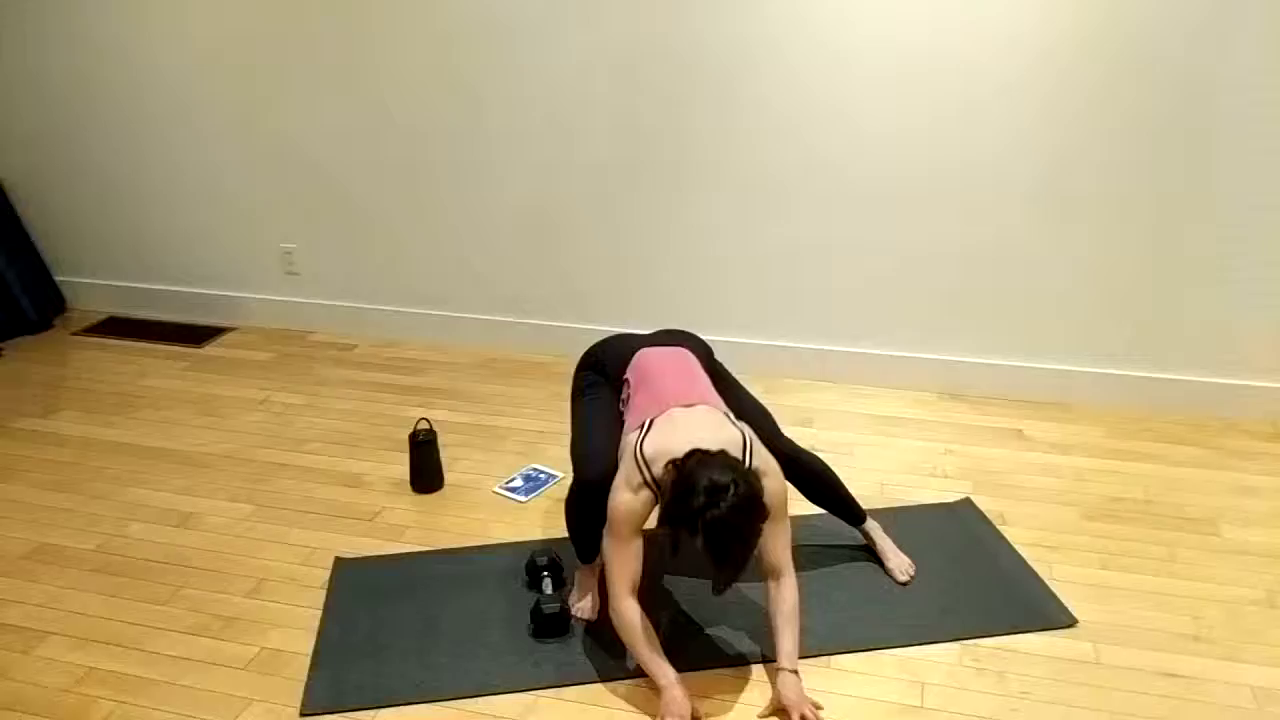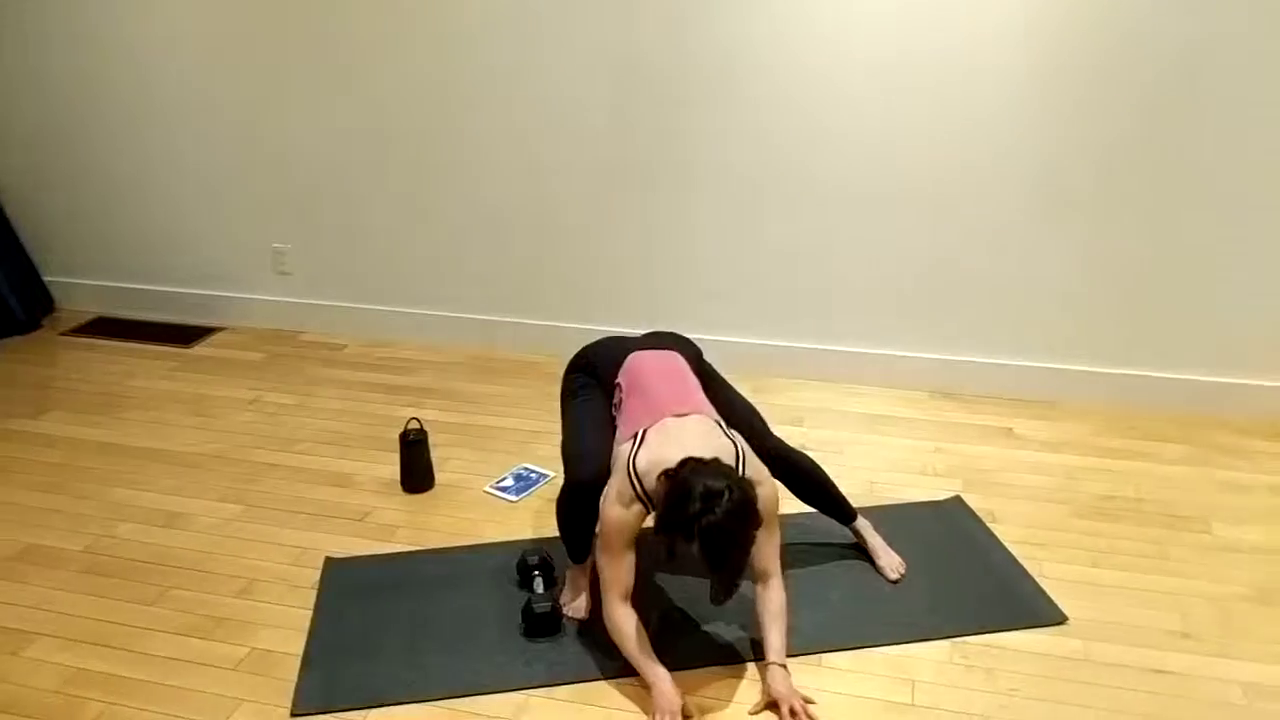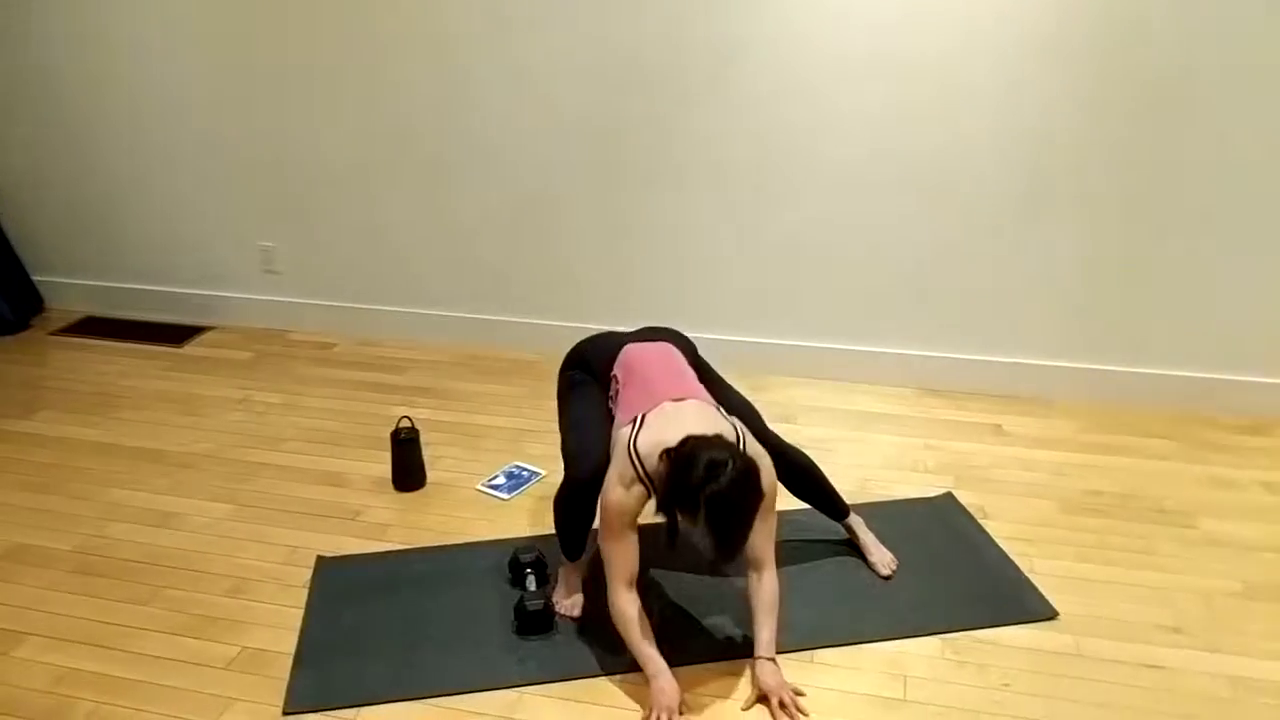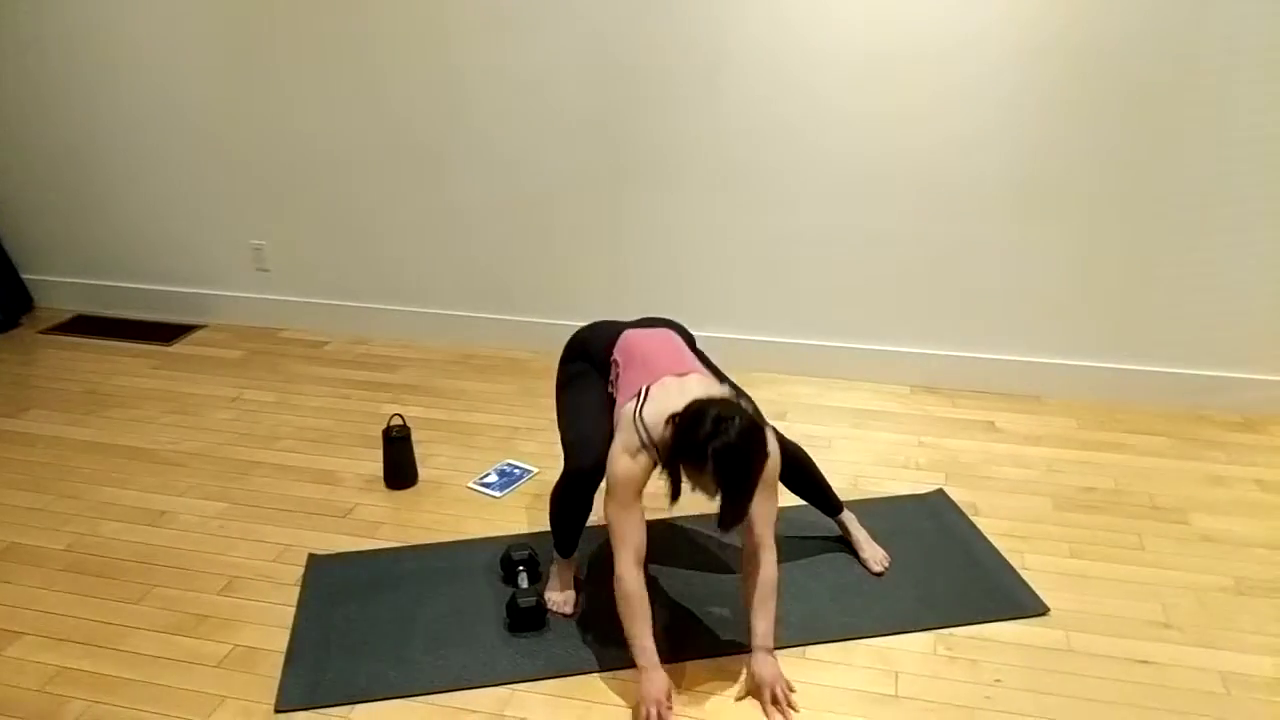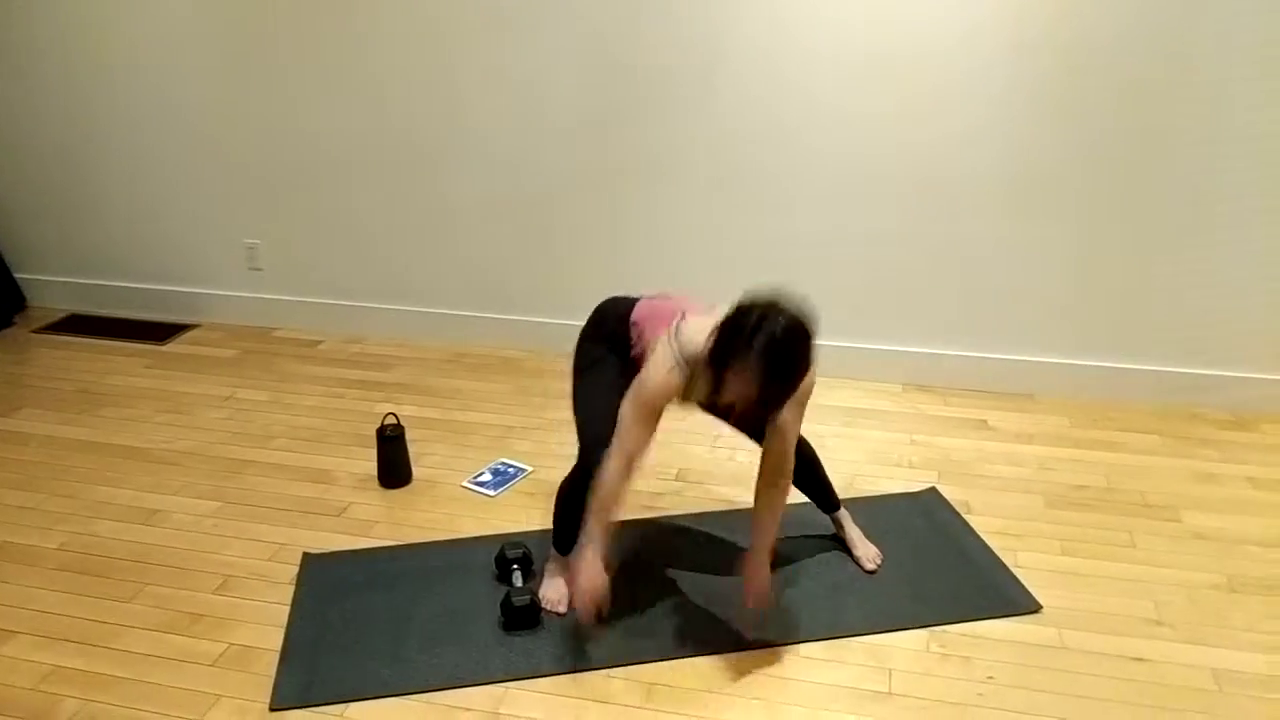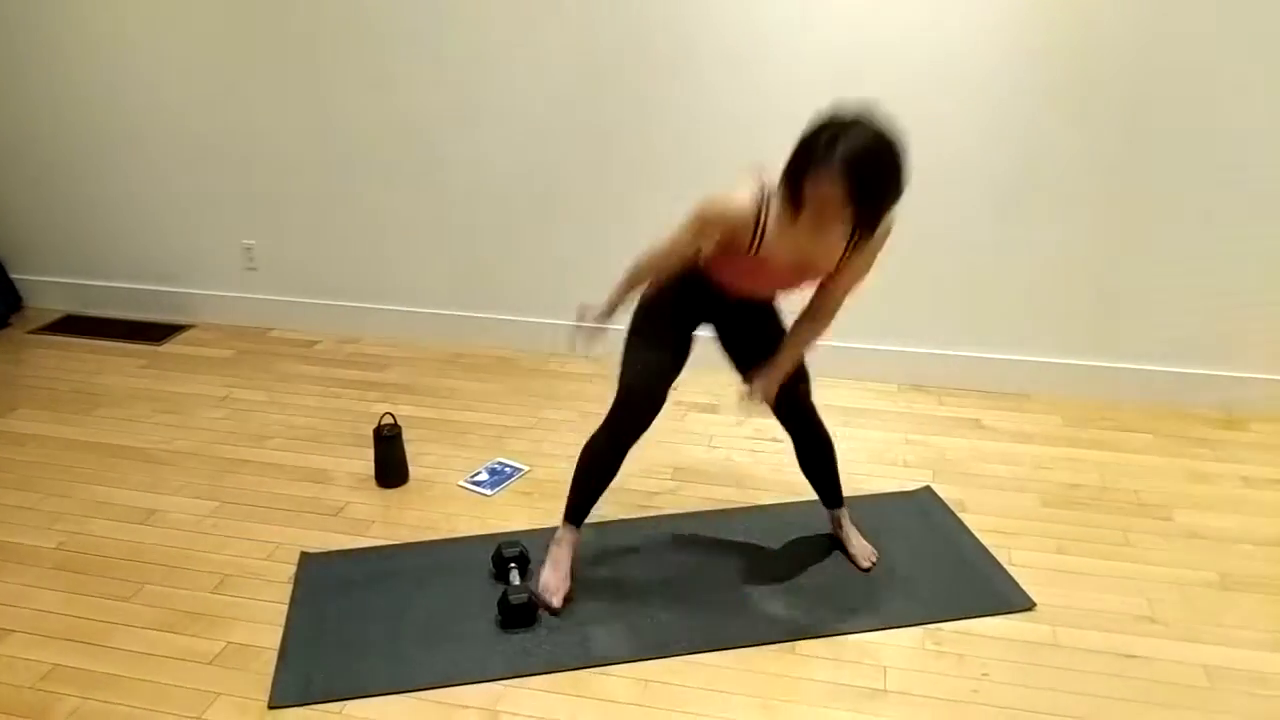
dt=0.2s
person 1, frame 1
left shoulder: (763, 474)
right shoulder: (636, 483)
left elbow: (781, 575)
right elbow: (622, 599)
left wrist: (787, 673)
right wrist: (668, 685)
left hip: (689, 354)
right hip: (609, 365)
right knee: (592, 478)
left ankle: (872, 532)
right ankle: (587, 568)
person 1, frame 2
left shoulder: (756, 481)
right shoulder: (627, 493)
left elbow: (768, 577)
right elbow: (616, 604)
left wrist: (776, 667)
right wrist: (660, 683)
left hip: (679, 356)
right hip: (599, 369)
left knee: (776, 451)
right knee: (585, 478)
left ankle: (863, 530)
right ankle: (579, 568)
person 1, frame 3
left shoulder: (756, 466)
right shoulder: (629, 474)
left elbow: (762, 569)
right elbow: (621, 591)
left wrist: (765, 660)
right wrist: (659, 676)
left hip: (675, 351)
right hip: (595, 364)
right knee: (585, 476)
left ankle: (855, 527)
right ankle: (571, 566)
person 1, frame 4
left shoulder: (757, 441)
right shoulder: (634, 447)
left elbow: (761, 552)
right elbow: (627, 567)
left wrist: (762, 652)
right wrist: (649, 667)
right hip: (595, 354)
right knee: (584, 467)
left ankle: (847, 523)
right ankle: (562, 563)
person 1, frame 5
left shoulder: (793, 371)
right shoulder: (670, 364)
left elbow: (778, 466)
right elbow: (617, 463)
left wrist: (760, 557)
right wrist: (590, 555)
right hip: (615, 331)
left knee: (787, 444)
right knee: (593, 459)
left ankle: (841, 522)
right ankle: (559, 559)
person 1, frame 6
left shoulder: (870, 230)
right shoulder: (743, 208)
left elbow: (827, 302)
right elbow: (665, 256)
left wrist: (779, 368)
right wrist: (609, 307)
left hip: (752, 306)
right hip: (688, 291)
left knee: (799, 413)
right knee: (630, 417)
left ankle: (839, 519)
right ankle: (565, 540)
